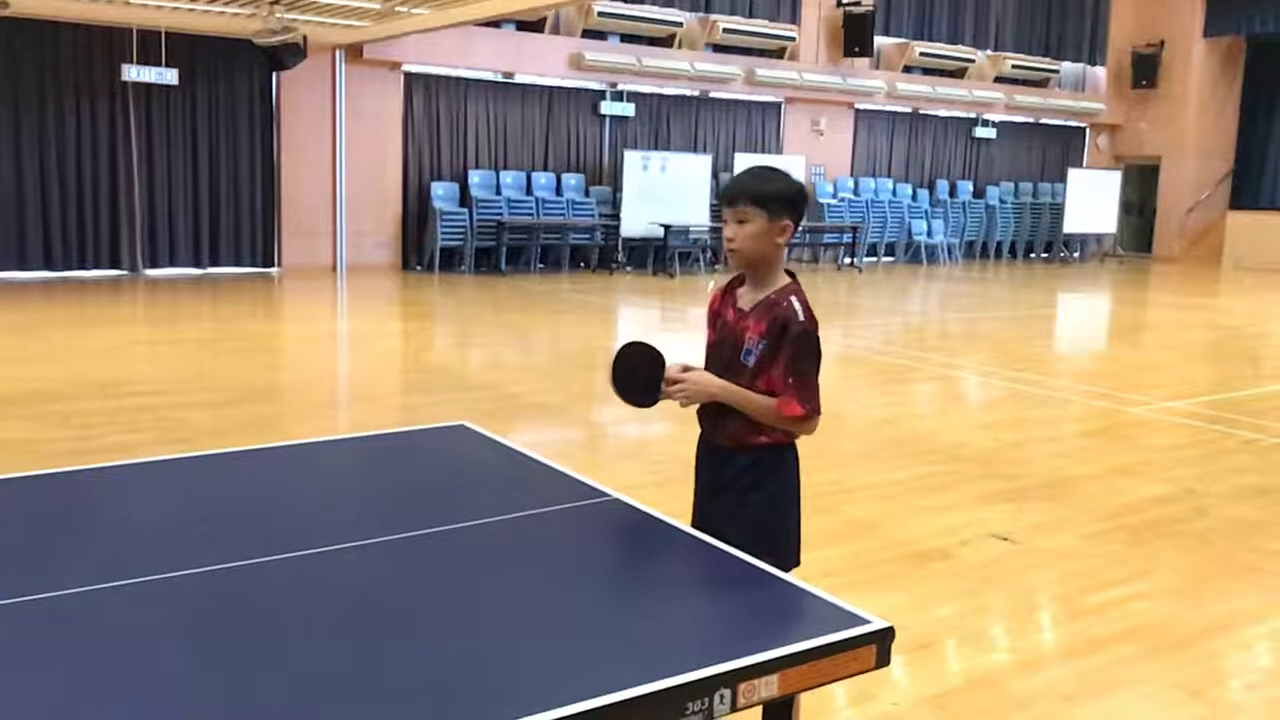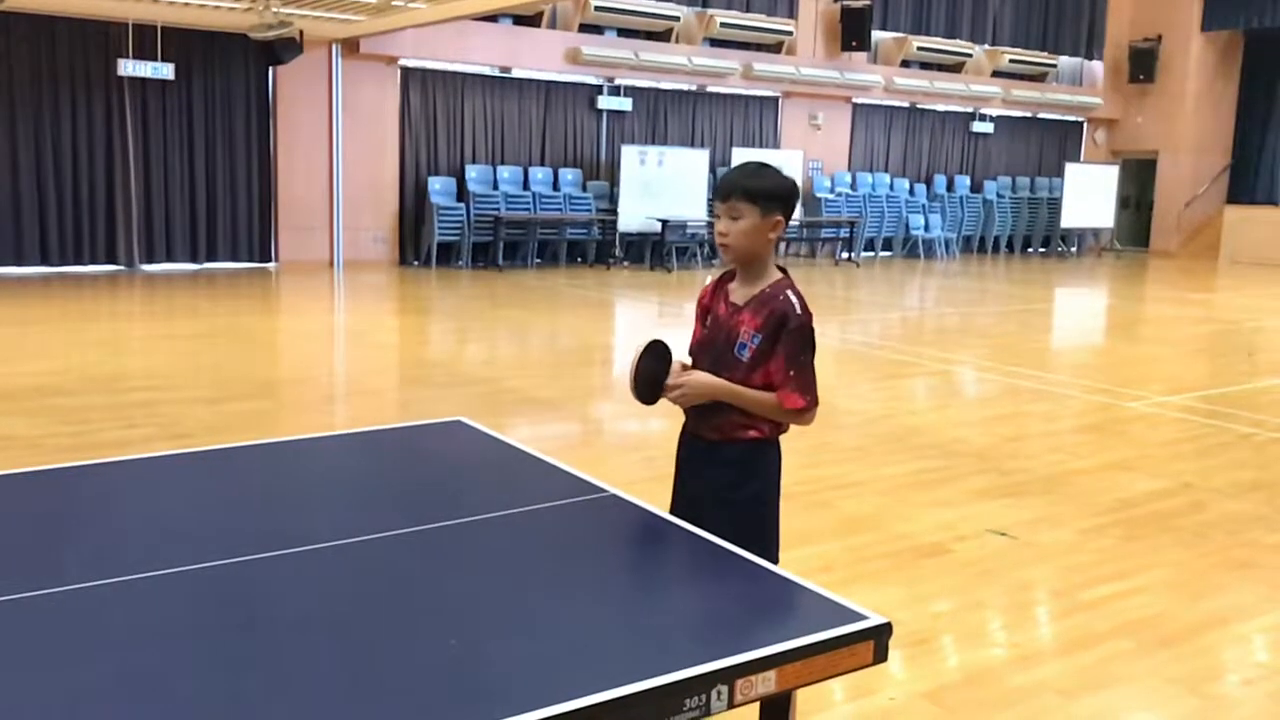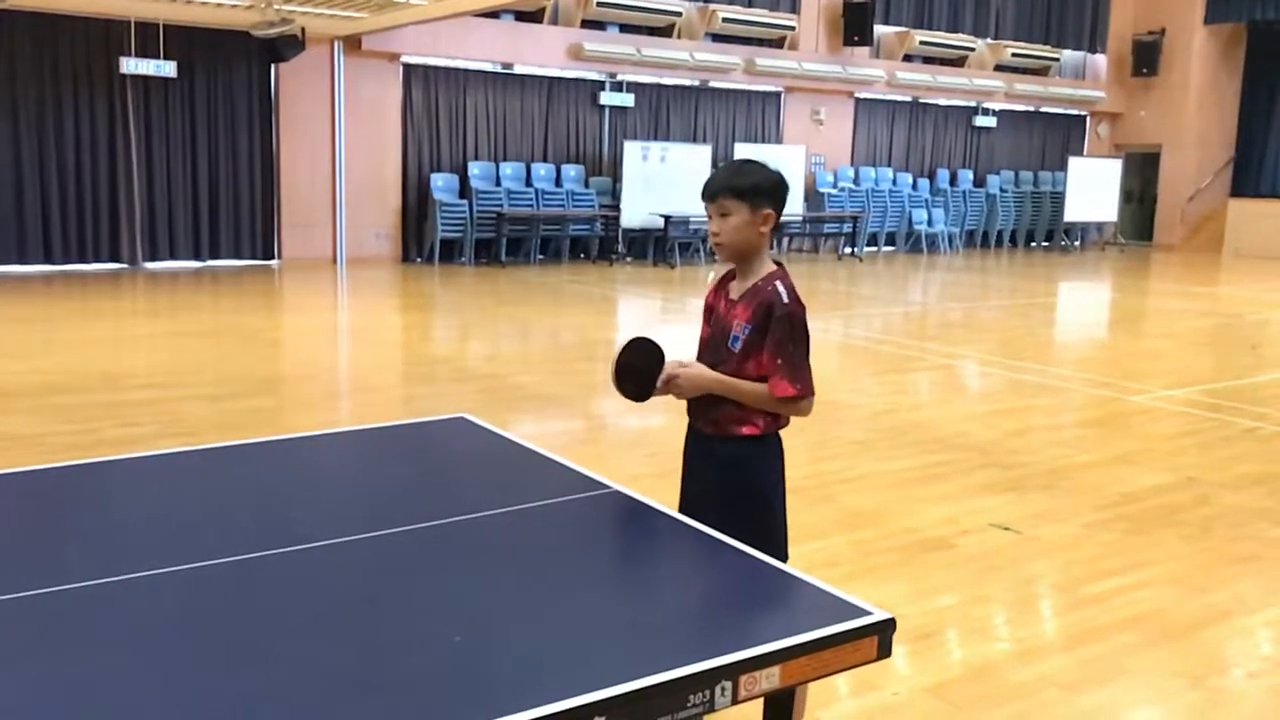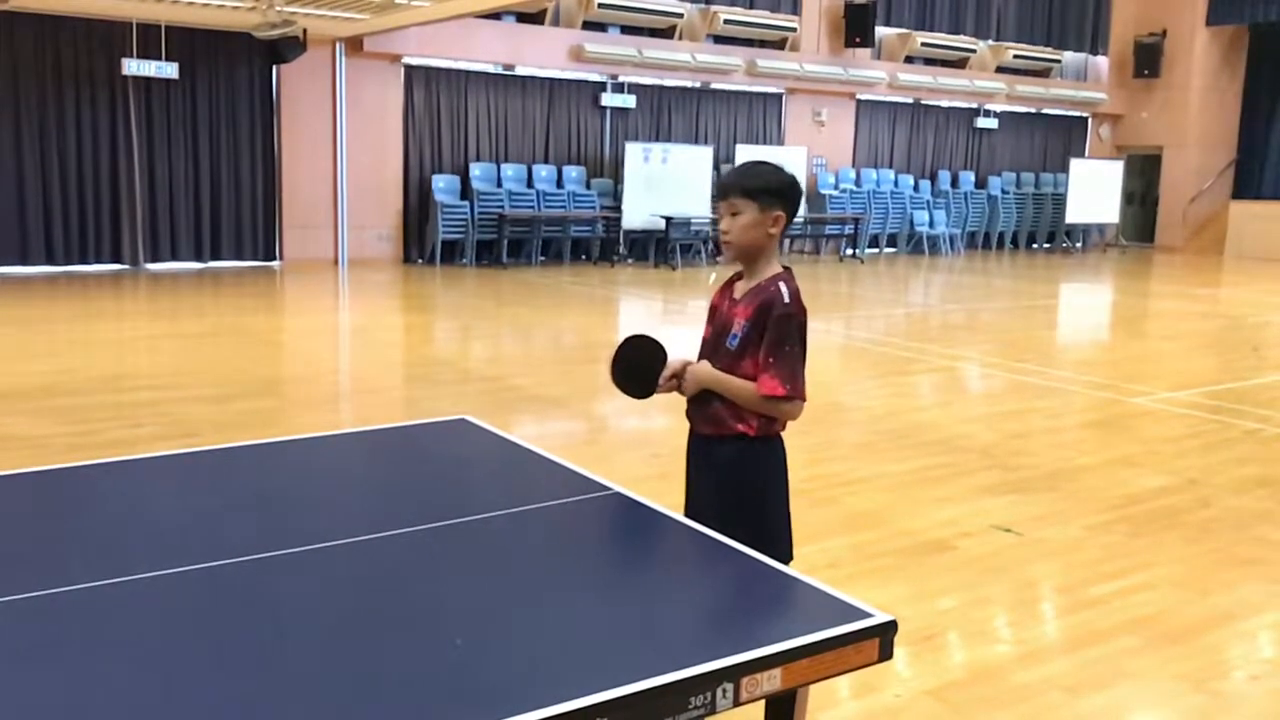
dt=0.7s
person 1, frame 1
left shoulder: (791, 317)
right shoulder: (725, 297)
left elbow: (803, 418)
left wrist: (716, 390)
right wrist: (690, 378)
left hip: (762, 474)
right hip: (715, 458)
person 1, frame 2
left shoulder: (786, 310)
right shoulder: (713, 294)
left elbow: (801, 409)
left wrist: (717, 390)
right wrist: (681, 378)
left hip: (746, 464)
right hip: (696, 450)
person 1, frame 3
left shoulder: (778, 300)
right shoulder: (722, 289)
left elbow: (797, 399)
left wrist: (711, 382)
right wrist: (684, 376)
left hip: (747, 458)
right hip: (705, 447)
person 1, frame 4
left shoulder: (780, 301)
right shoulder: (729, 290)
left elbow: (787, 403)
left wrist: (708, 379)
right wrist: (688, 372)
left hip: (749, 461)
right hip: (709, 449)
